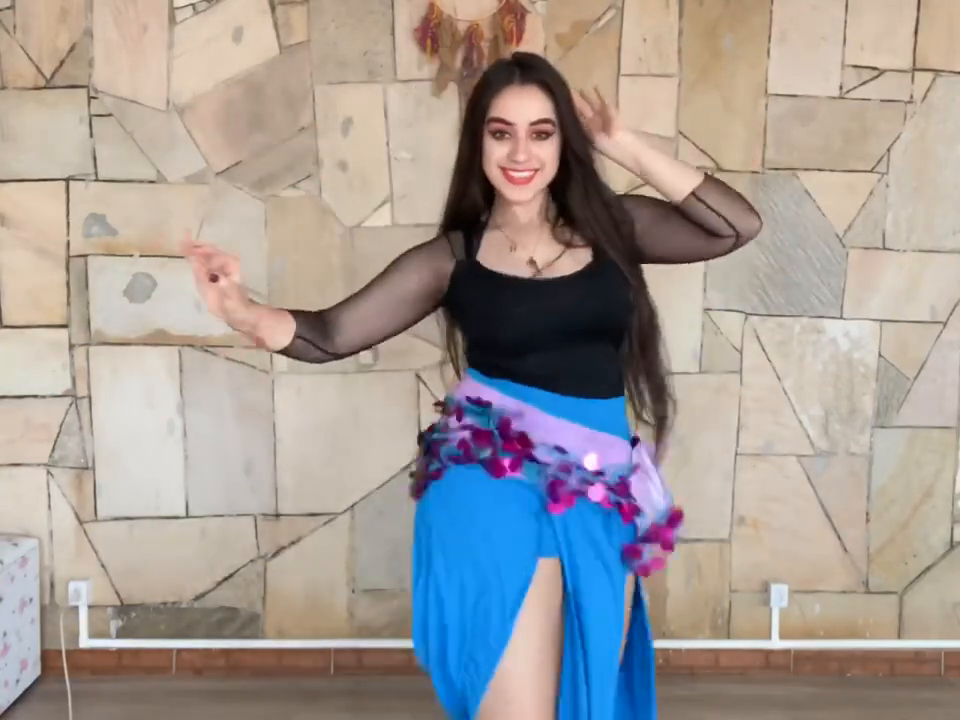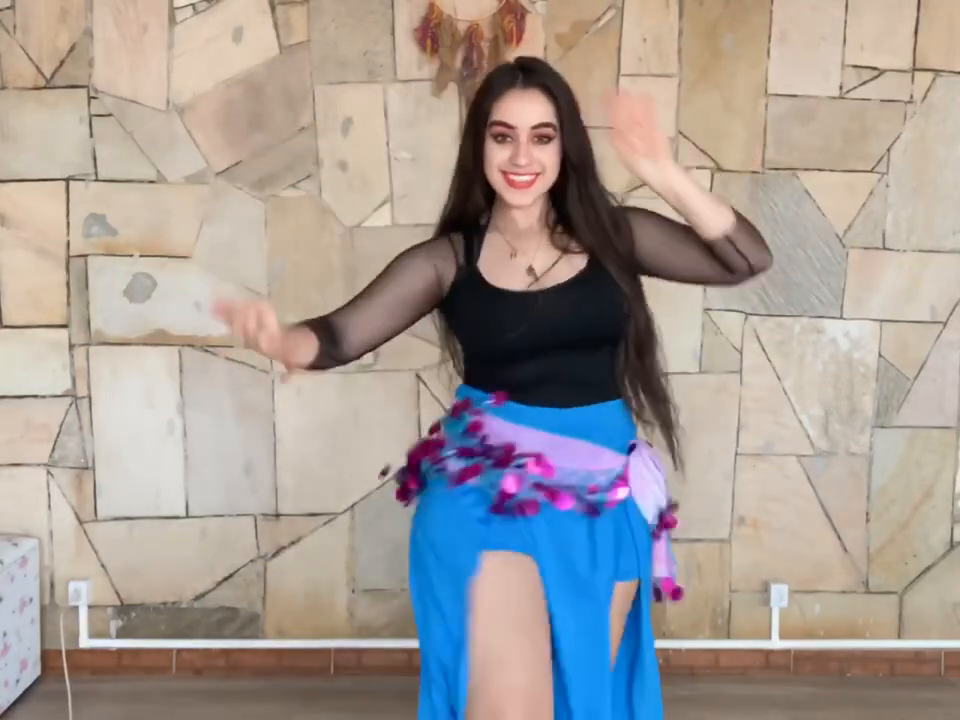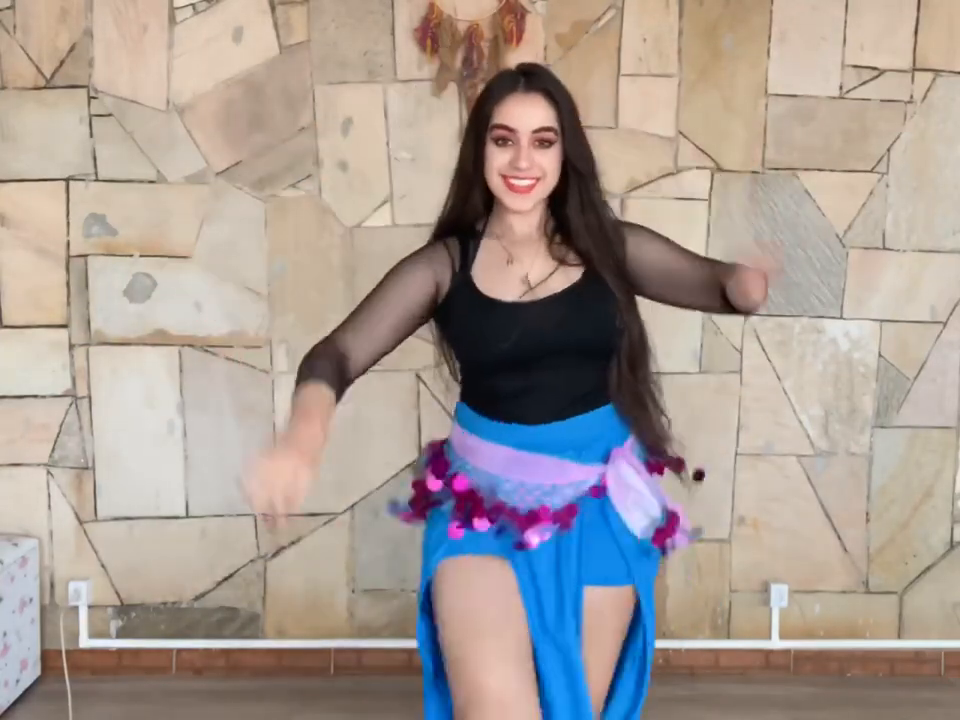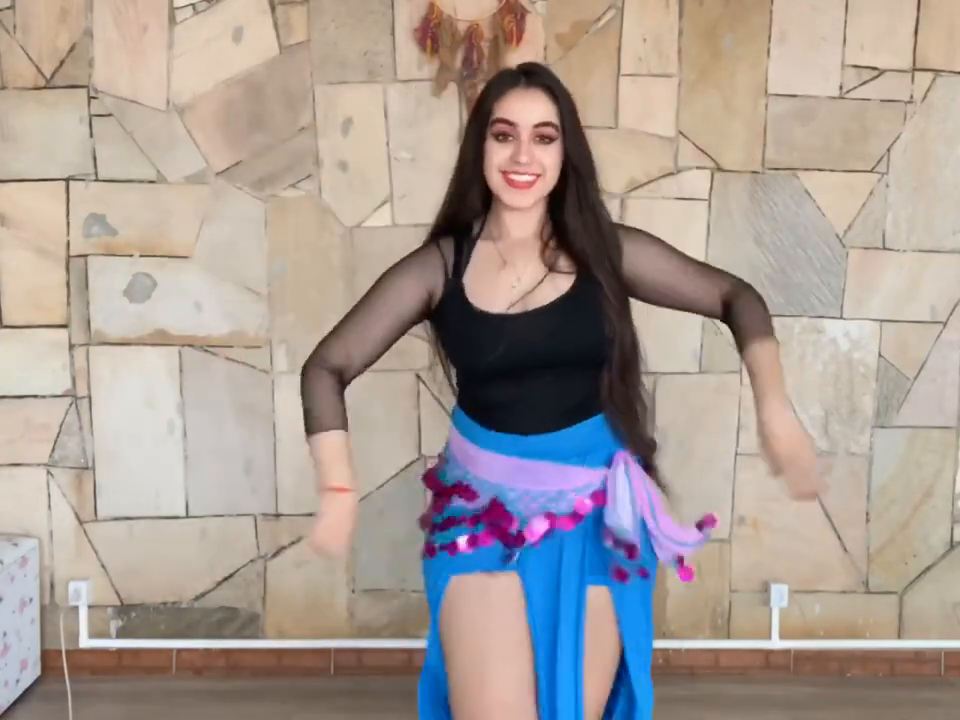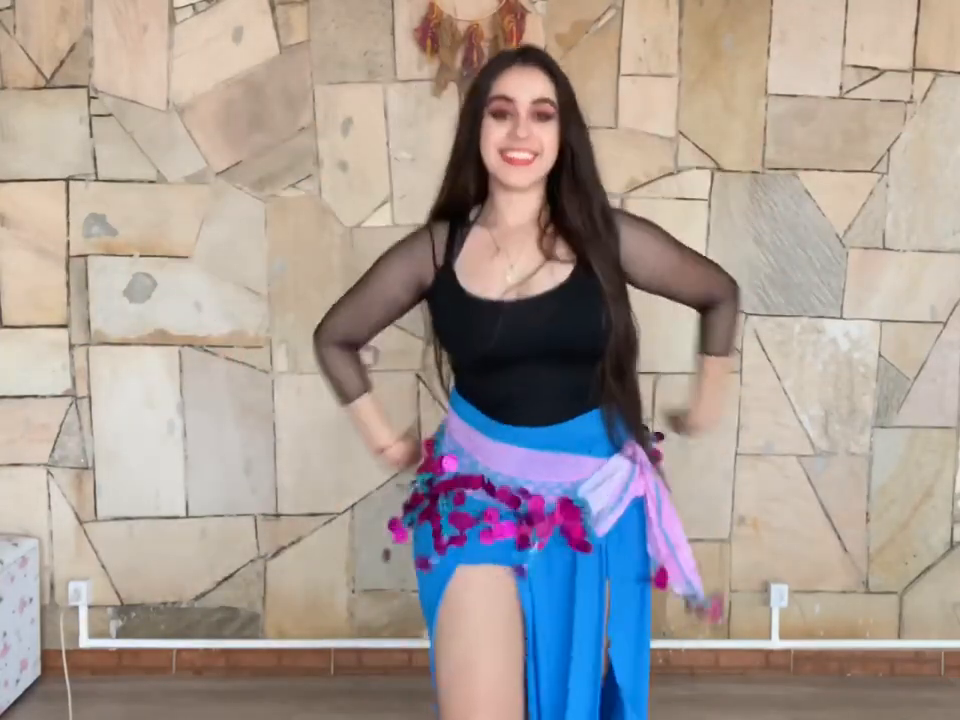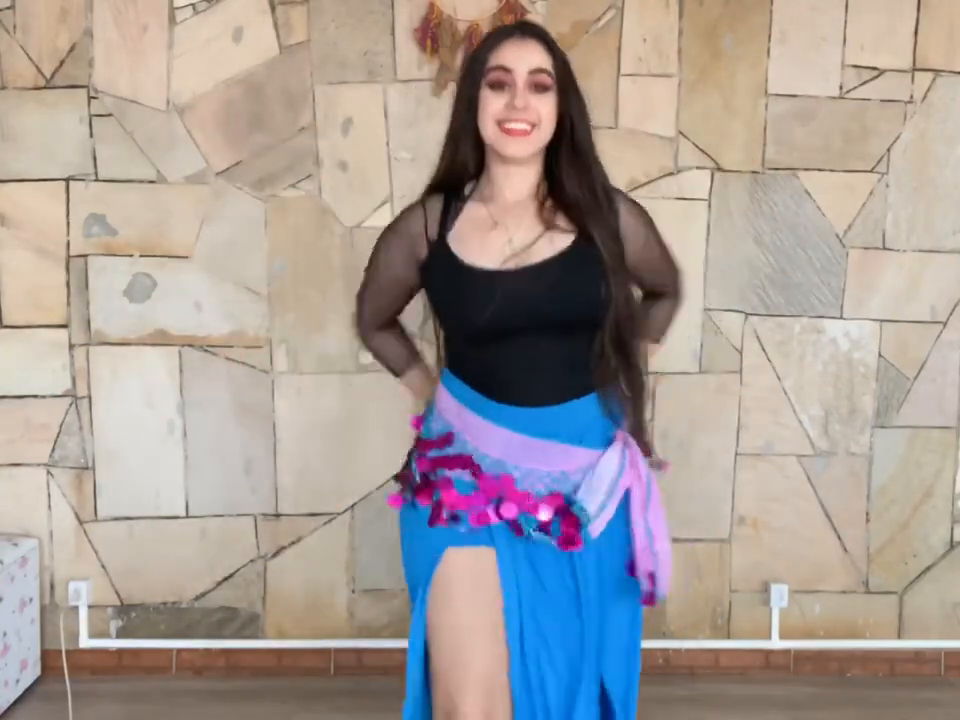
dt=0.1s
person 1, frame 1
left shoulder: (610, 224)
right shoulder: (448, 256)
left elbow: (736, 225)
right elbow: (328, 332)
left wrist: (625, 147)
right wrist: (247, 311)
left hip: (600, 500)
right hip: (493, 483)
person 1, frame 2
left shoulder: (612, 235)
right shoulder: (448, 258)
left elbow: (748, 260)
right elbow: (340, 335)
left wrist: (661, 170)
right wrist: (279, 339)
left hip: (603, 503)
right hip: (486, 495)
person 1, frame 3
left shoulder: (606, 246)
right shoulder: (447, 264)
left elbow: (711, 290)
right elbow: (337, 357)
left wrist: (741, 285)
right wrist: (304, 440)
left hip: (599, 512)
right hip: (482, 507)
person 1, frame 4
left shoulder: (609, 251)
right shoulder: (438, 266)
left elbow: (735, 296)
right elbow: (326, 366)
left wrist: (773, 405)
right wrist: (336, 487)
left hip: (600, 514)
right hip: (485, 516)
person 1, frame 5
left shoulder: (608, 238)
right shoulder: (434, 250)
left elbow: (719, 292)
right elbow: (334, 337)
left wrist: (709, 389)
right wrist: (379, 433)
left hip: (595, 501)
right hip: (479, 501)
person 1, frame 6
left shoulder: (603, 216)
right shoulder: (428, 226)
left elbow: (663, 289)
right elbow: (375, 319)
left hip: (586, 492)
right hip: (467, 485)
